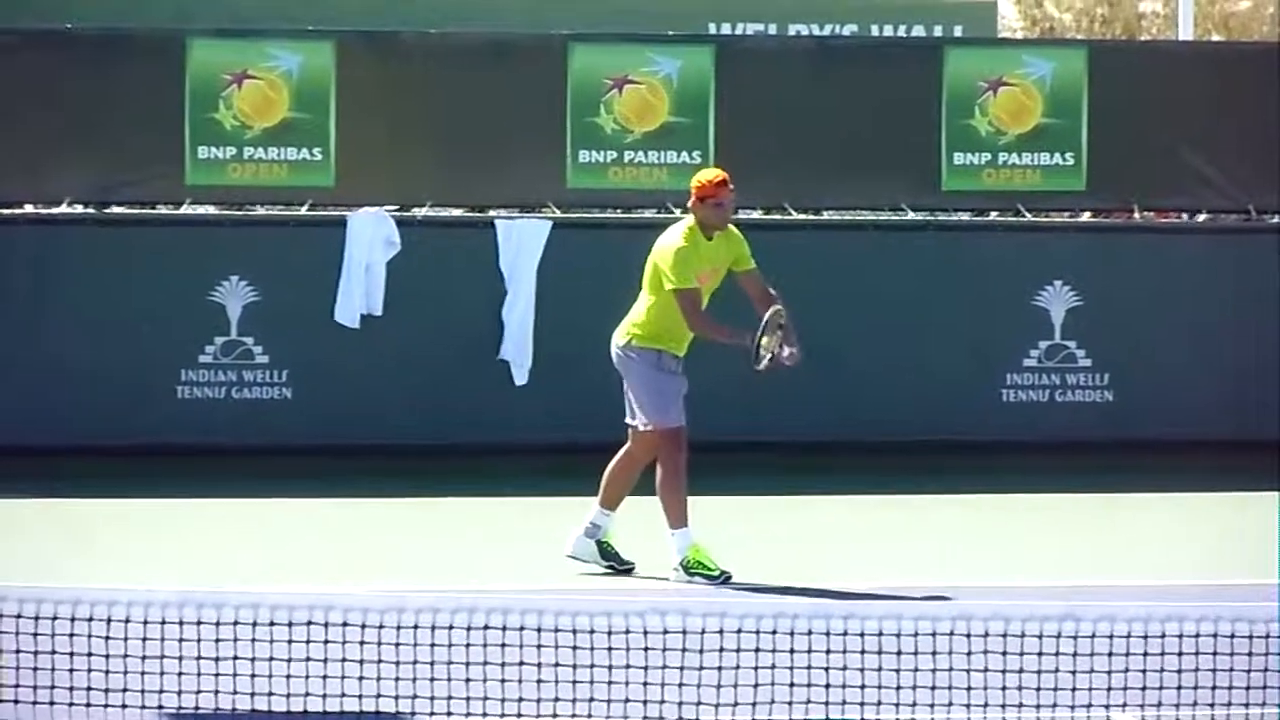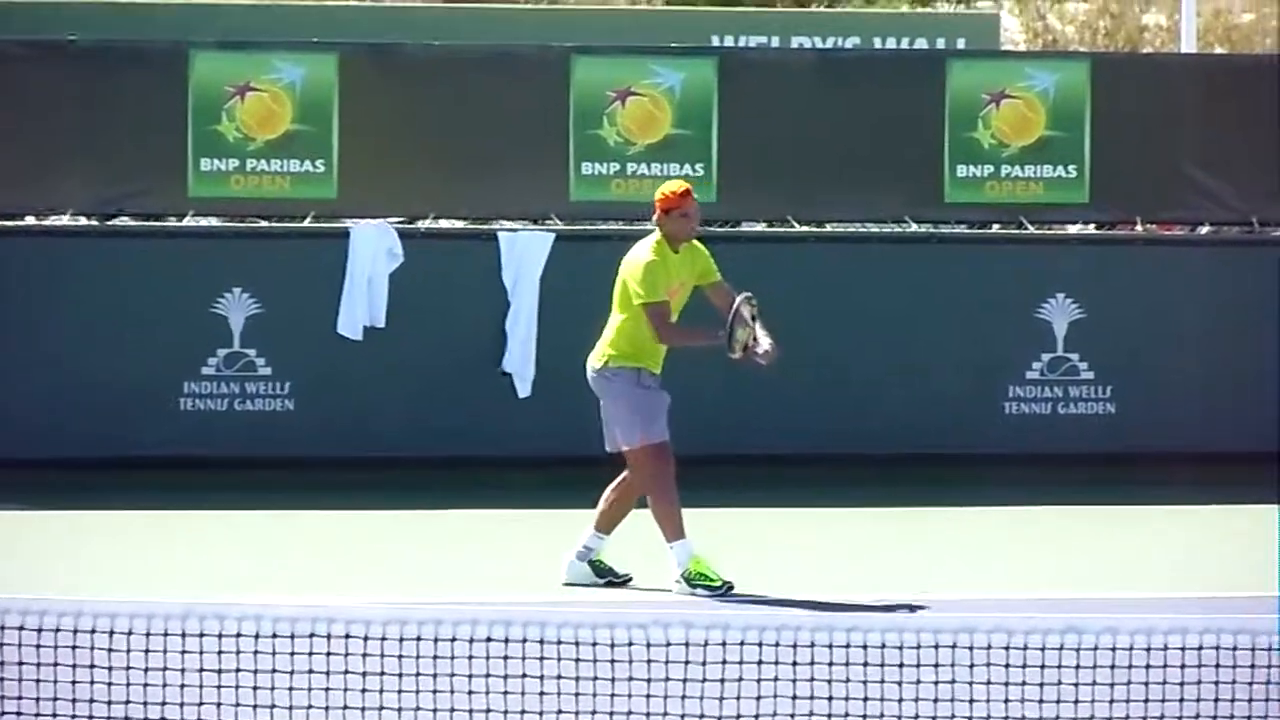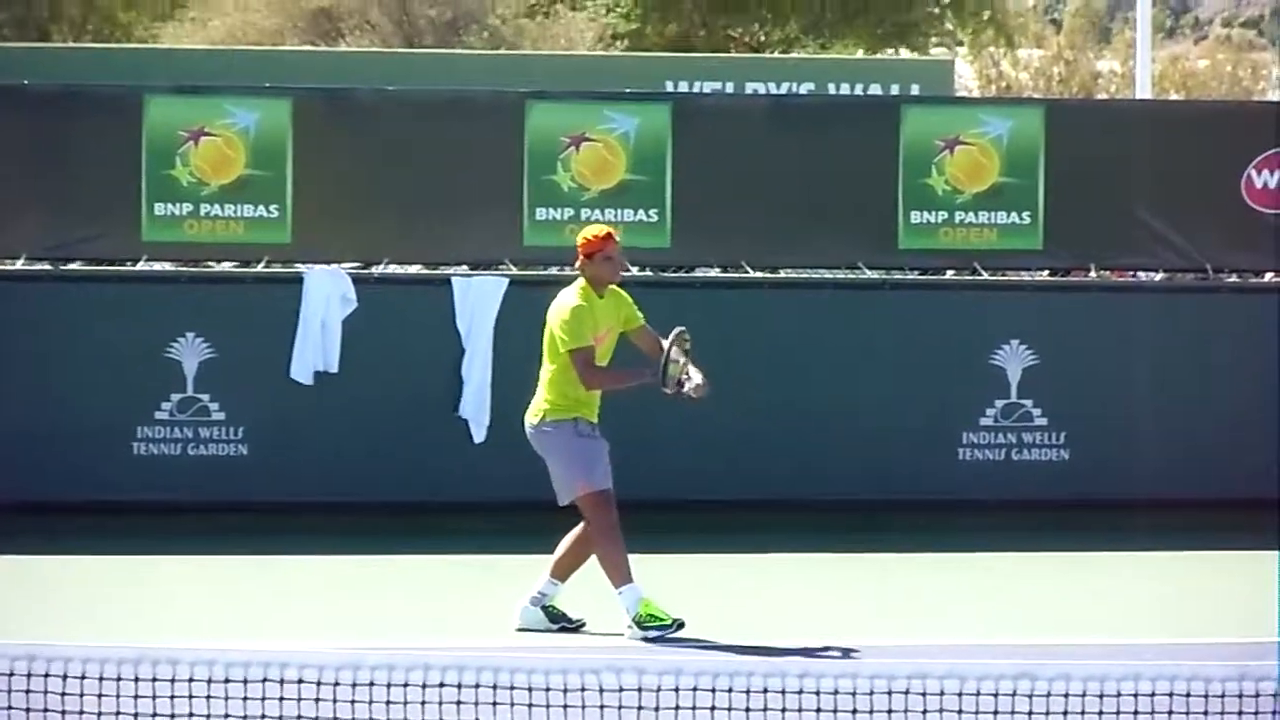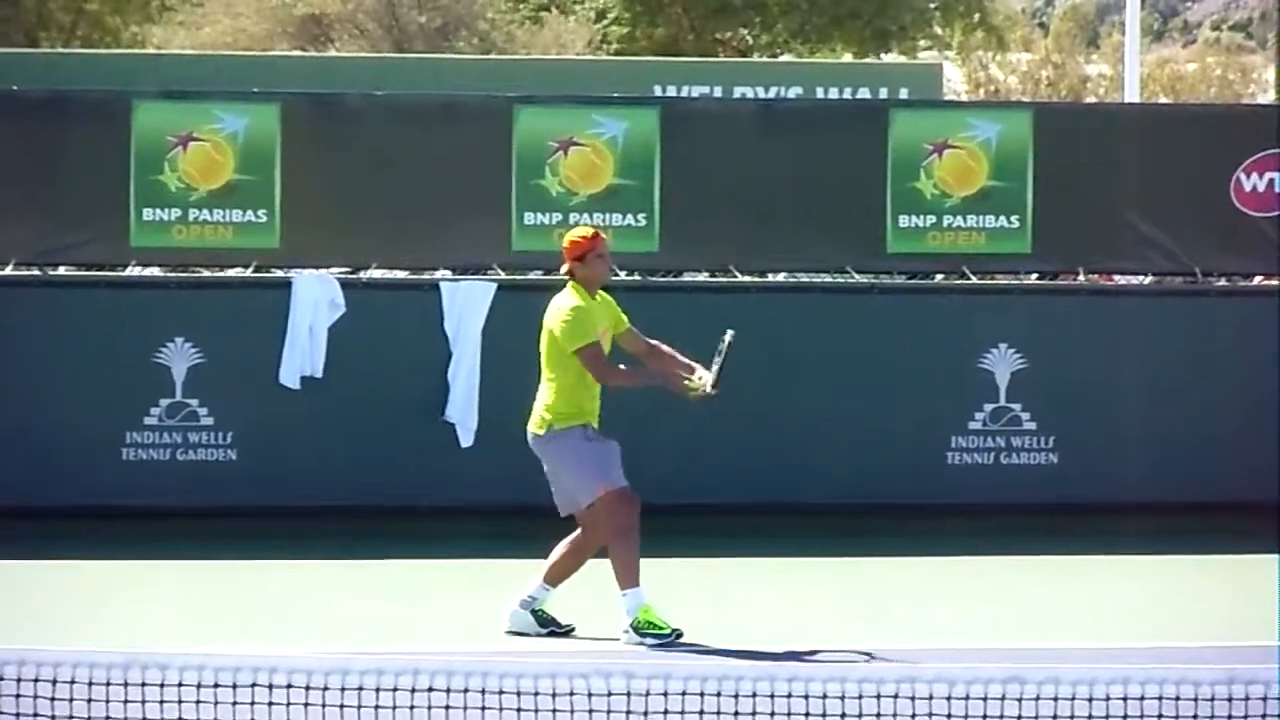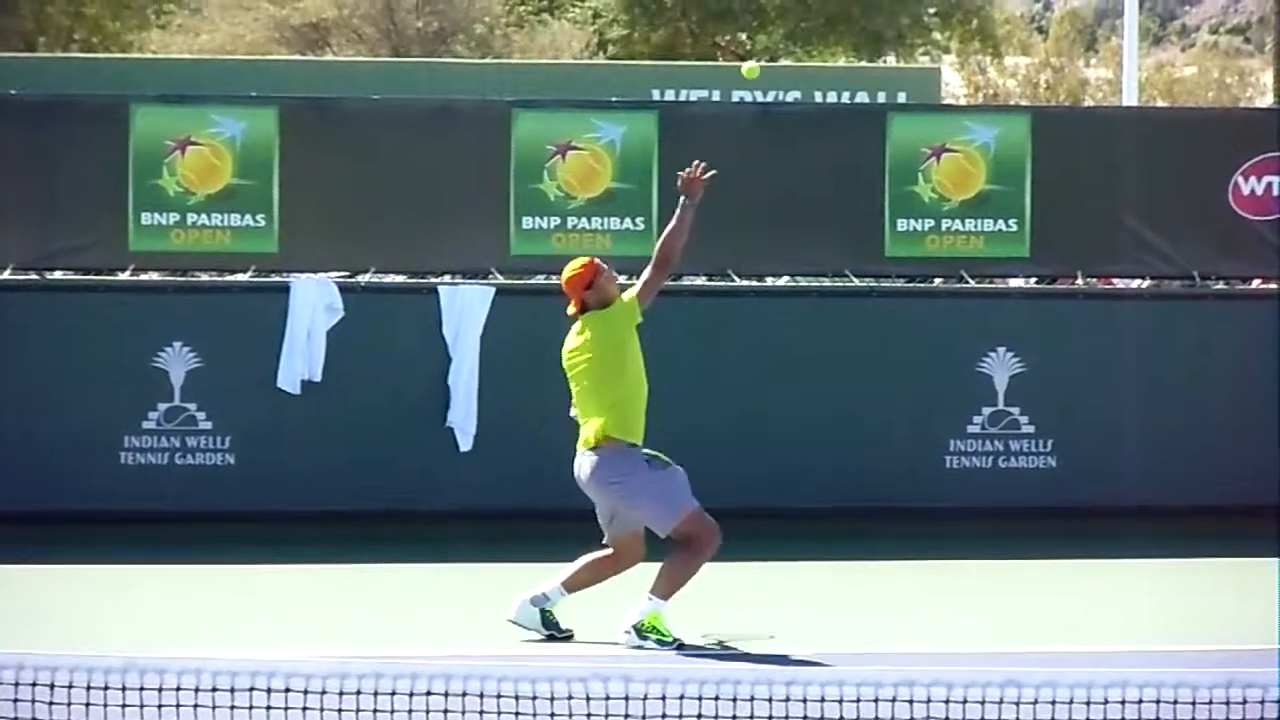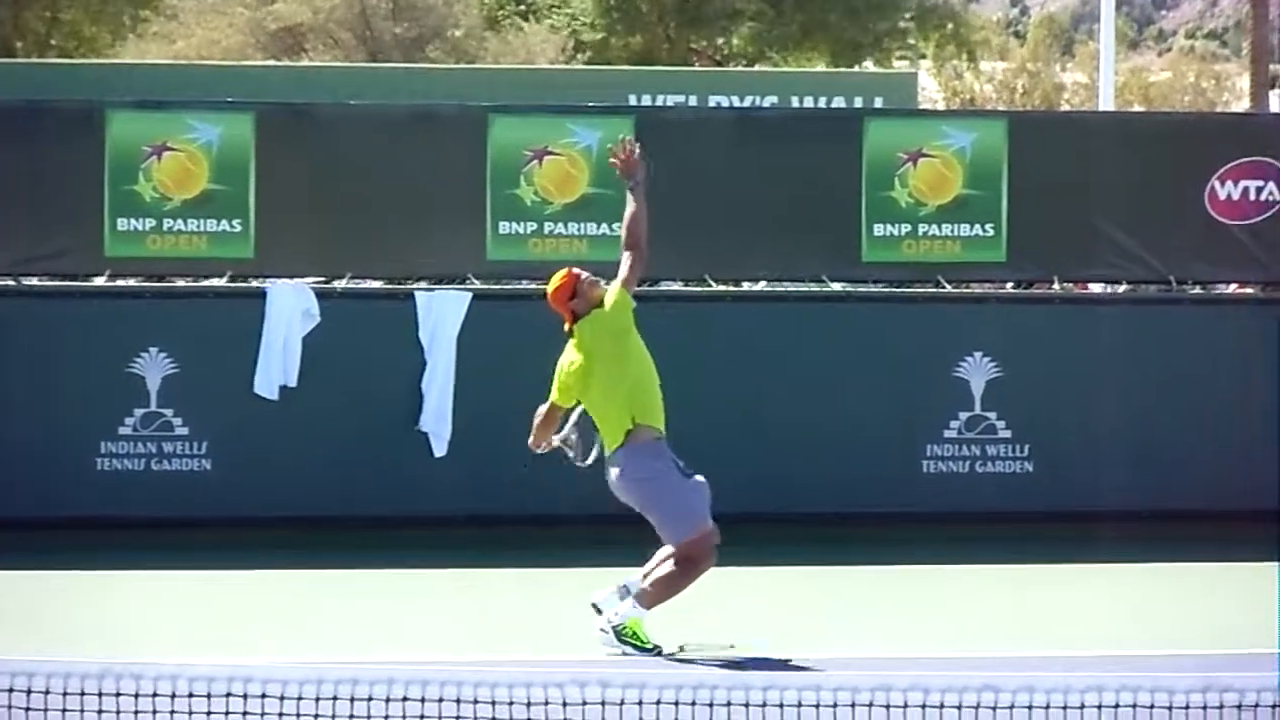
dt=0.4s
person 1, frame 1
left shoulder: (730, 239)
right shoulder: (677, 248)
left elbow: (763, 295)
right elbow: (695, 320)
left wrist: (788, 337)
right wrist: (750, 340)
left hip: (661, 351)
right hip: (644, 348)
left knee: (641, 447)
right knee: (672, 445)
left ankle: (590, 535)
right ankle: (686, 555)
person 1, frame 2
left shoulder: (694, 253)
right shoulder: (646, 262)
left elbow: (730, 302)
right elbow: (664, 332)
left wrist: (760, 336)
right wrist: (722, 338)
left hip: (639, 370)
right hip: (620, 368)
left knee: (640, 471)
right knee: (659, 462)
left ankle: (584, 558)
right ankle: (687, 566)
person 1, frame 3
left shoulder: (617, 300)
right shoulder: (572, 308)
left elbow: (656, 346)
right elbow: (589, 377)
left wrist: (689, 371)
right wrist: (649, 376)
left hip: (578, 421)
right hip: (558, 420)
left knee: (596, 520)
right knee: (603, 509)
left ankle: (538, 604)
right ankle: (637, 610)
person 1, frame 4
left shoulder: (601, 303)
right shoulder: (571, 309)
left elbow: (645, 347)
right elbow: (603, 373)
left wrist: (692, 368)
right wrist: (665, 380)
left hip: (569, 429)
right hip: (562, 430)
left knee: (596, 528)
right knee: (624, 507)
left ankle: (527, 606)
right ankle: (636, 616)
person 1, frame 5
left shoulder: (574, 343)
right shoulder: (615, 319)
right elbow: (662, 267)
right wrist: (688, 201)
left hip: (595, 464)
right hip: (617, 462)
left knee: (624, 553)
right knee: (704, 535)
left ankle: (535, 603)
right ankle: (642, 620)
person 1, frame 6
left shoulder: (569, 360)
right shoulder: (610, 319)
left elbow: (548, 416)
right elbow: (634, 251)
left wrist: (538, 441)
right wrist: (634, 183)
left hip: (636, 460)
right hip: (643, 457)
left knee: (701, 543)
right knee: (699, 554)
left ankle: (619, 596)
right ankle: (622, 620)
